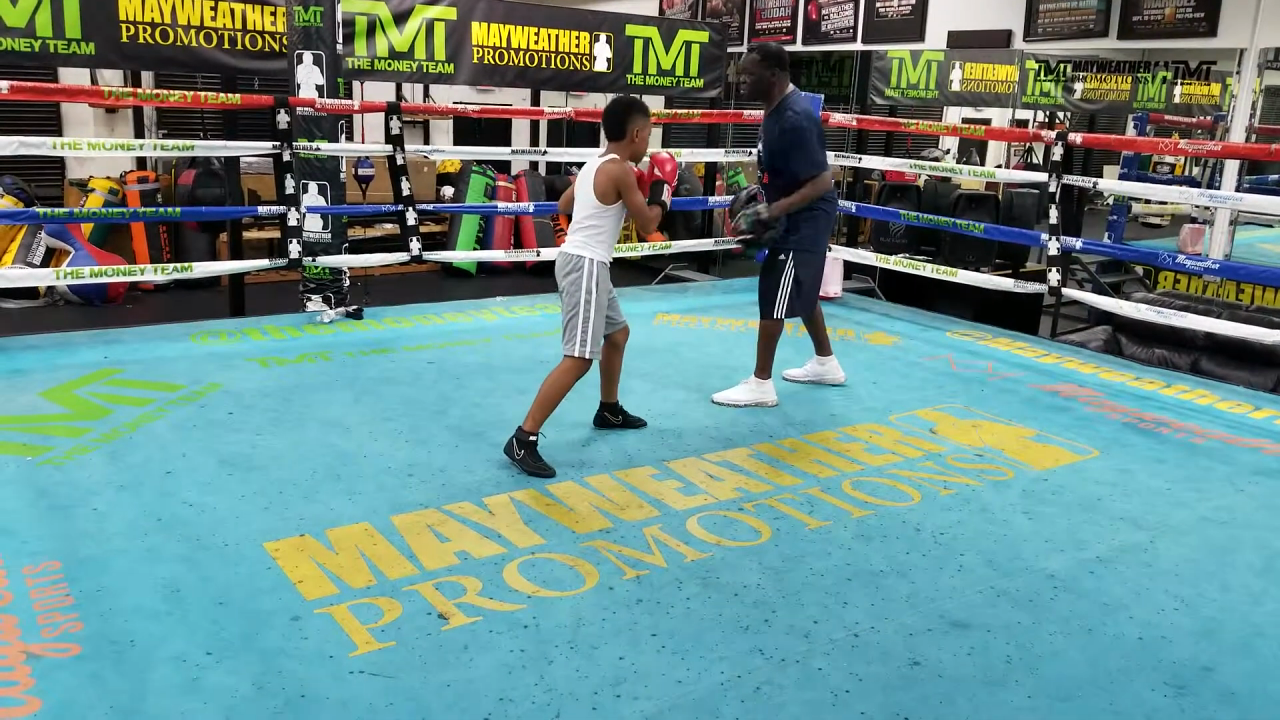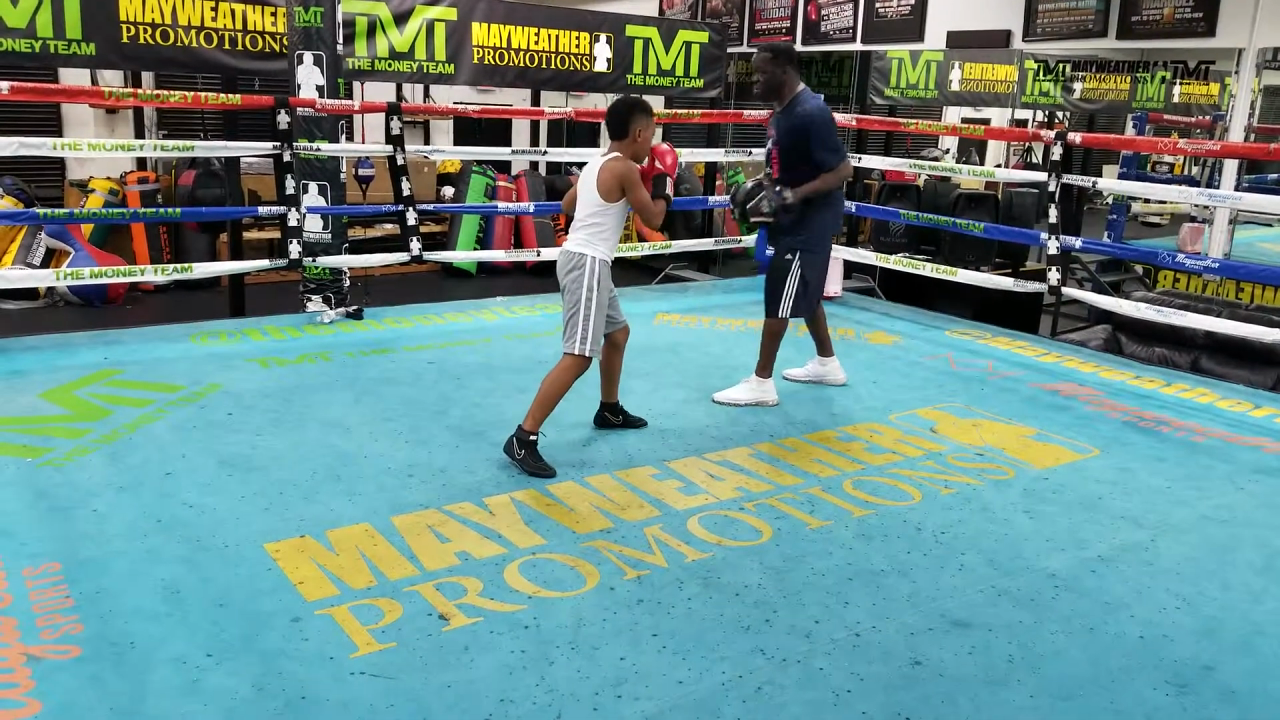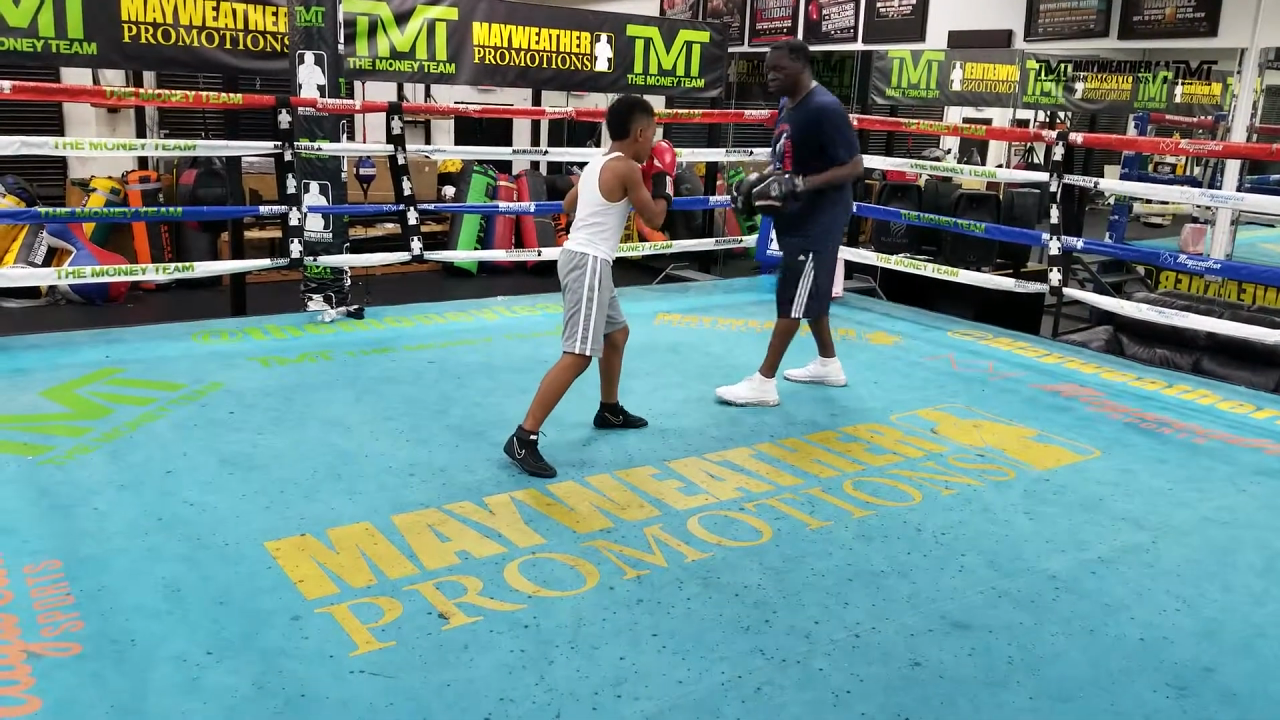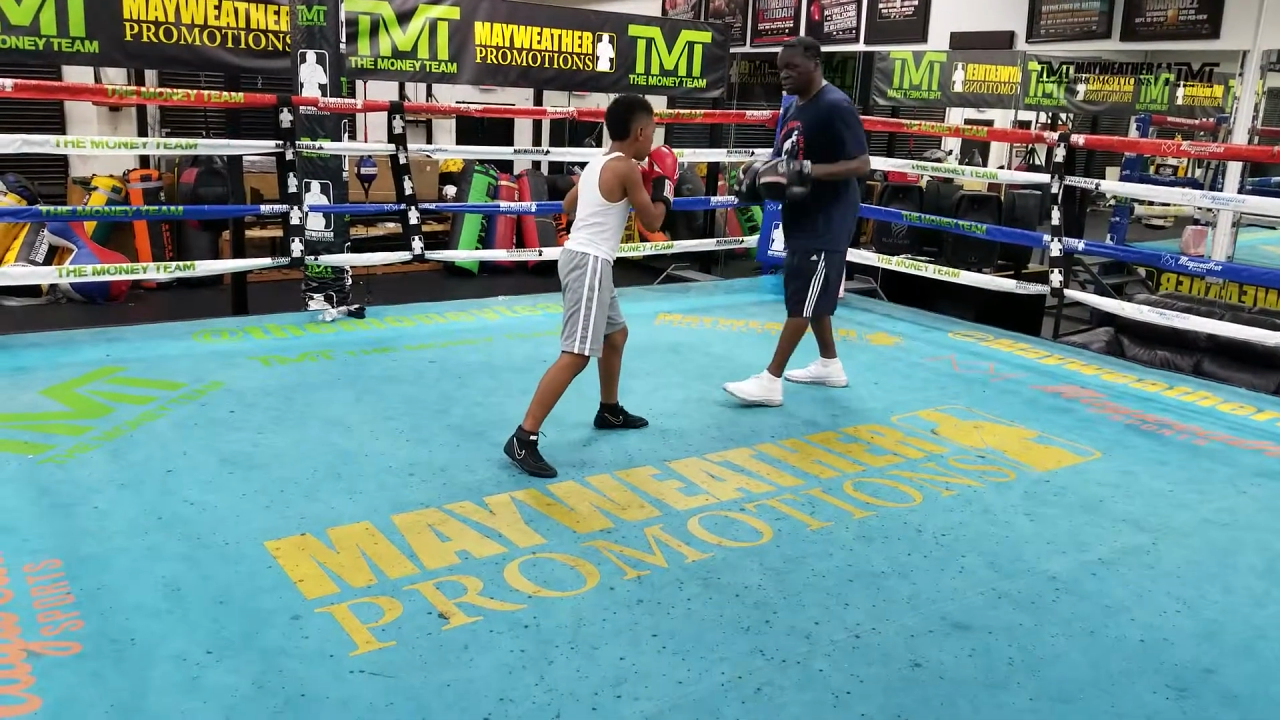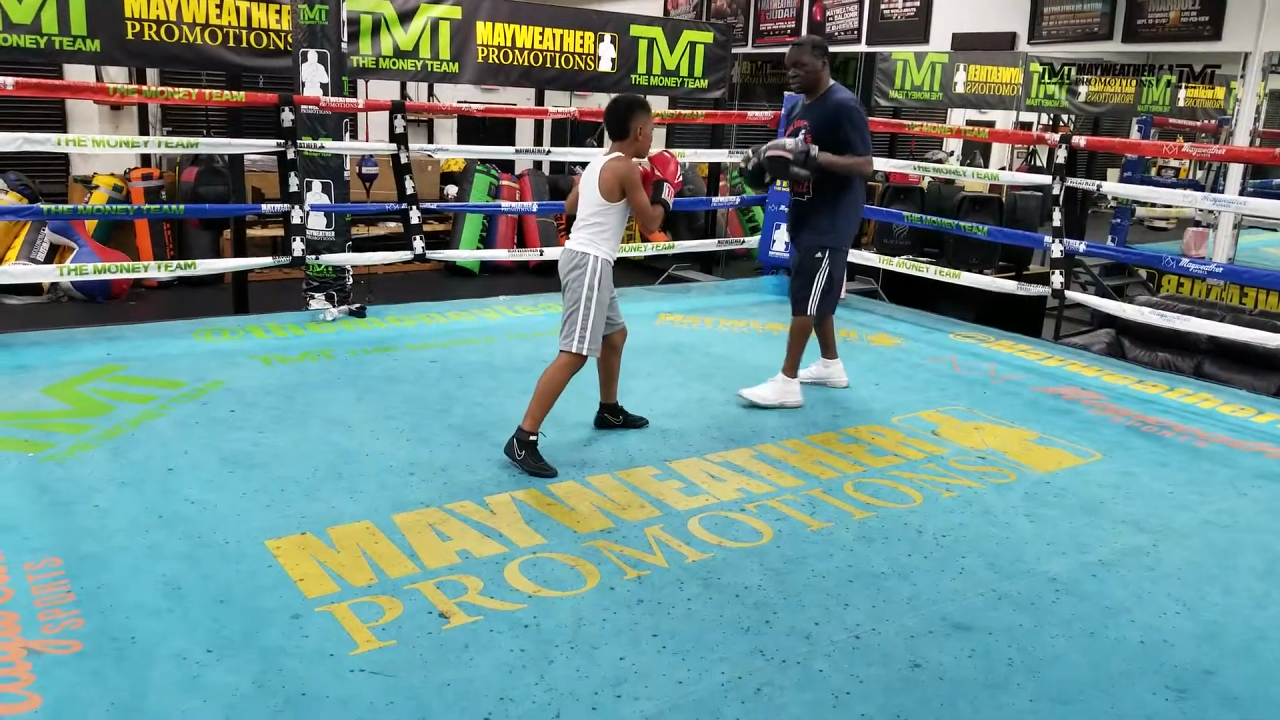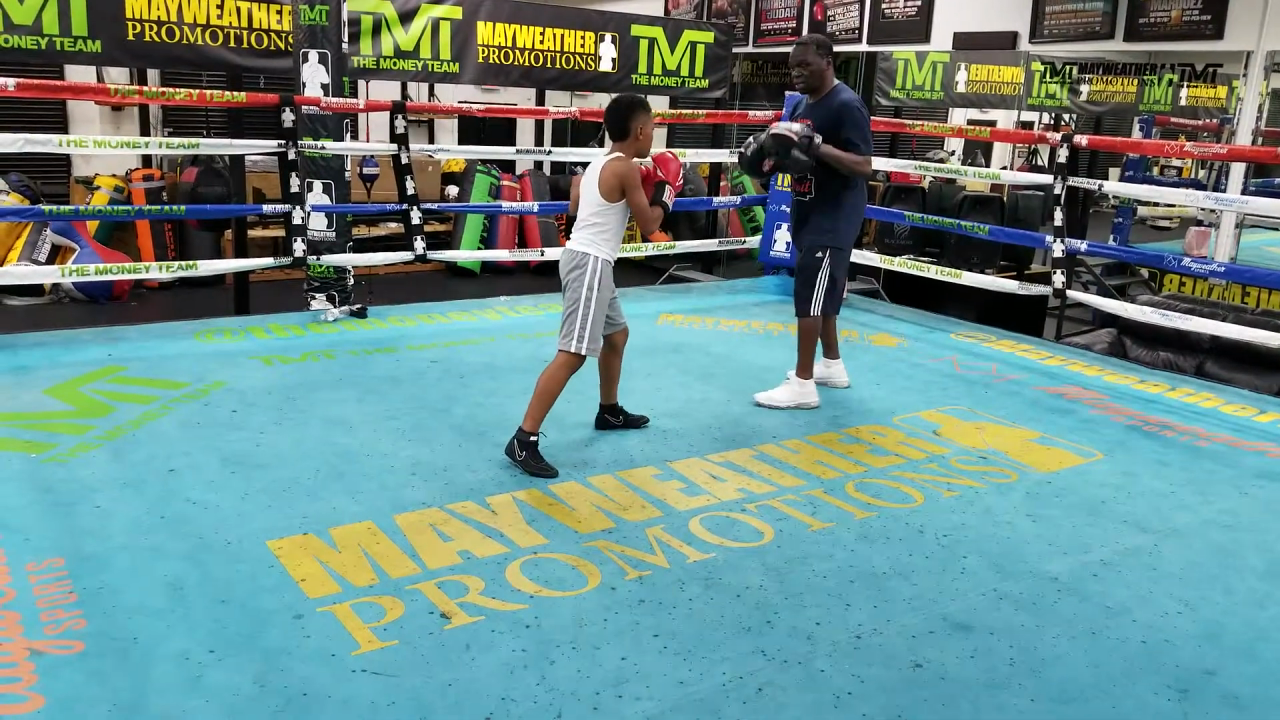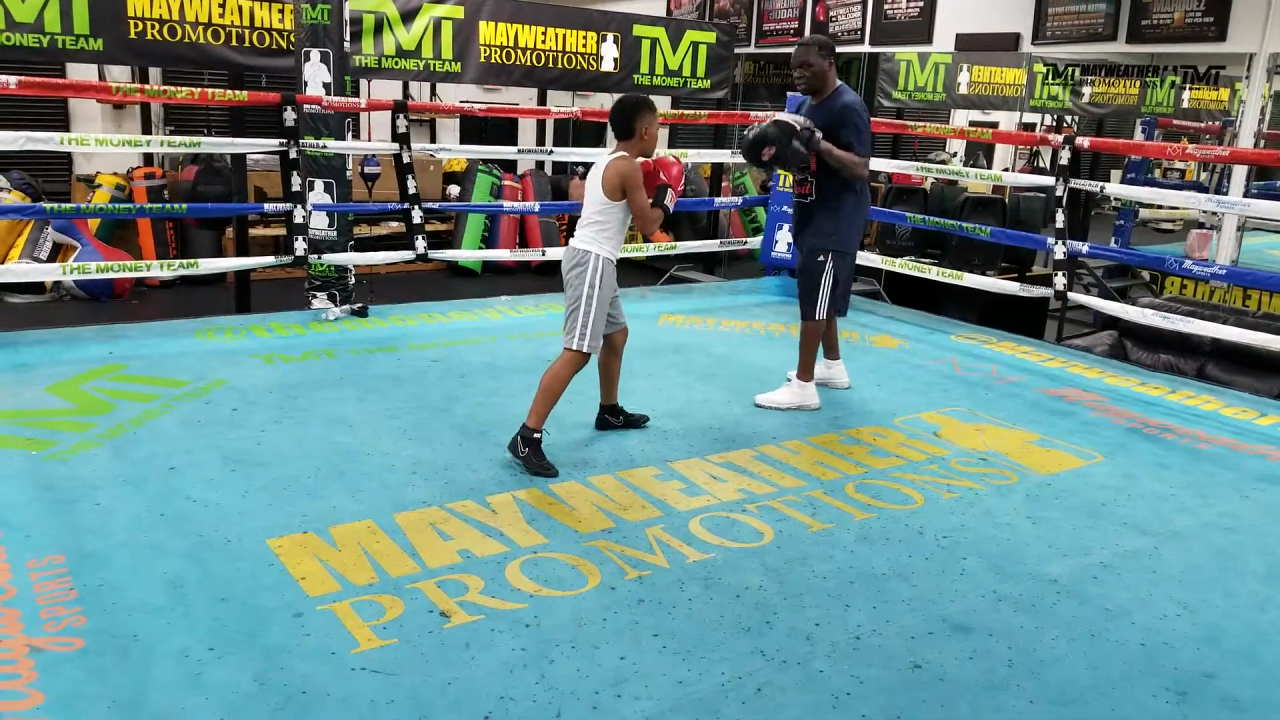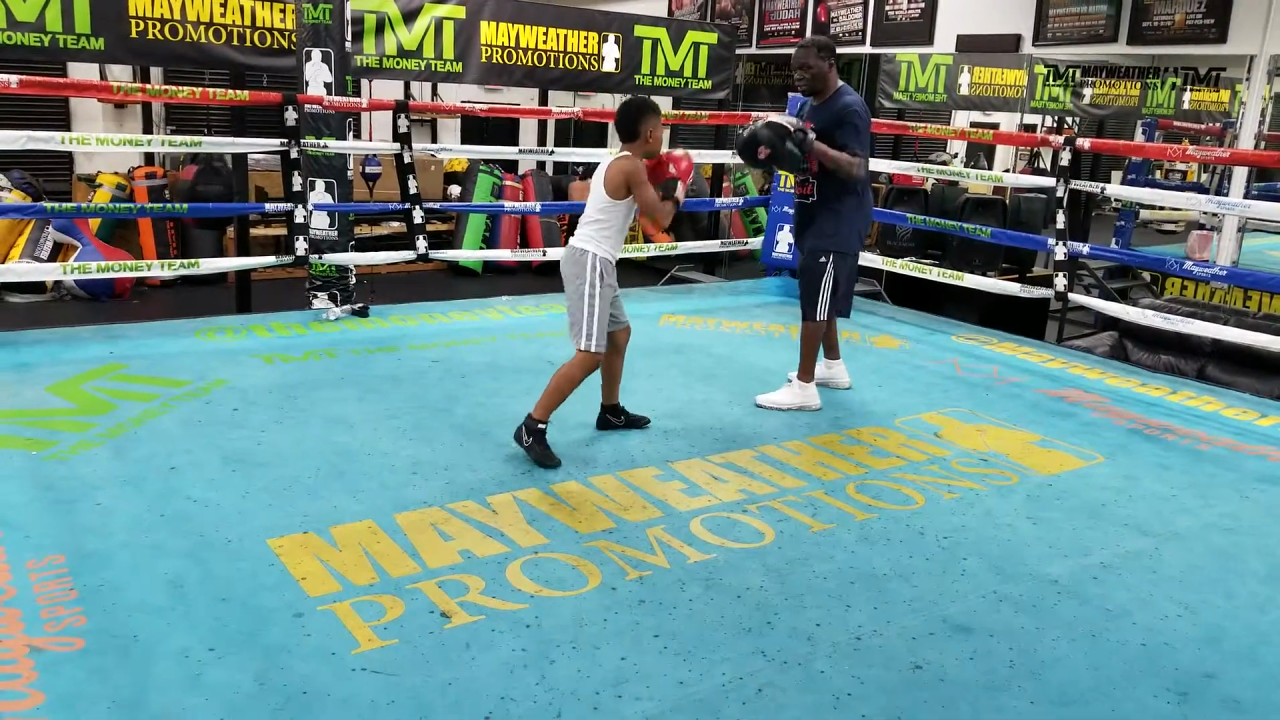
dt=0.1s
person 1, frame 1
left shoulder: (593, 165)
right shoulder: (620, 170)
left elbow: (563, 206)
right elbow: (647, 227)
right wrist: (662, 187)
left hip: (586, 263)
right hip: (586, 265)
left knee: (618, 334)
right knee: (579, 358)
left ankle: (609, 410)
right ankle: (523, 440)
person 1, frame 2
left shoulder: (596, 165)
right shoulder: (625, 168)
left elbow: (566, 205)
right elbow: (653, 219)
right wrist: (664, 179)
left hip: (585, 260)
right hip: (588, 263)
left knee: (618, 334)
right knee: (578, 356)
left ankle: (610, 410)
right ankle: (523, 439)
person 1, frame 3
left shoulder: (597, 165)
right shoulder: (626, 168)
left elbow: (568, 205)
right elbow: (655, 219)
right wrist: (664, 178)
left hip: (586, 259)
right hip: (589, 263)
left knee: (617, 334)
right knee: (578, 355)
left ankle: (609, 410)
right ankle: (523, 439)
person 1, frame 4
left shoulder: (597, 164)
right shoulder: (625, 168)
left elbow: (568, 206)
right elbow: (652, 223)
right wrist: (664, 181)
left hip: (585, 259)
right hip: (590, 263)
left knee: (616, 335)
right knee: (576, 355)
left ankle: (609, 411)
right ankle: (523, 440)
person 1, frame 5
left shoulder: (598, 165)
right shoulder: (625, 168)
left elbow: (570, 207)
right elbow: (650, 224)
right wrist: (665, 185)
left hip: (586, 259)
right hip: (590, 263)
left knee: (615, 336)
right knee: (574, 355)
left ankle: (609, 411)
right ankle: (523, 440)
person 1, frame 6
left shoulder: (600, 164)
right shoulder: (626, 168)
left elbow: (573, 205)
right elbow: (648, 226)
right wrist: (666, 186)
left hip: (590, 261)
right hip: (590, 263)
left knee: (617, 335)
right knee: (572, 354)
left ankle: (610, 412)
right ankle: (524, 441)
person 1, frame 7
left shoulder: (607, 163)
right shoulder: (629, 168)
right elbow: (648, 226)
right wrist: (668, 189)
left hip: (594, 260)
right hip: (592, 261)
left knee: (616, 335)
right knee: (577, 353)
left ankle: (610, 412)
right ankle: (527, 438)
person 1, frame 8
left shoulder: (614, 165)
right shoulder: (631, 168)
right elbow: (661, 219)
left wrist: (660, 178)
right wrist: (677, 184)
left hip: (598, 263)
right hip: (589, 263)
left knee: (620, 335)
right knee: (590, 354)
left ankle: (610, 411)
right ankle: (532, 428)
person 2, frame 1
left shoulder: (794, 119)
right shoulder: (778, 107)
left elbow: (820, 183)
left wrist: (769, 212)
right wrist: (761, 202)
left hip: (805, 218)
right hip: (799, 218)
left knee: (774, 295)
right knee: (800, 290)
left ankle: (761, 384)
right ankle: (825, 362)
person 2, frame 2
left shoulder: (810, 113)
right shoulder: (782, 109)
left elbow: (842, 171)
left wrist: (792, 197)
left hip: (812, 218)
right hip: (797, 217)
left knee: (780, 297)
right knee: (804, 291)
left ankle: (761, 383)
right ankle: (827, 363)
person 2, frame 3
left shoulder: (824, 109)
right shoulder: (789, 107)
left elbow: (854, 166)
left wrist: (802, 185)
right wrist: (765, 178)
left hip: (820, 216)
right hip: (802, 215)
left knee: (792, 297)
right knee: (809, 291)
left ankle: (764, 382)
right ankle: (828, 364)
person 2, frame 4
left shoulder: (836, 106)
right shoulder: (795, 107)
left elbow: (860, 165)
left wrist: (807, 171)
right wrist: (767, 170)
left hip: (828, 217)
right hip: (802, 214)
left knee: (801, 297)
right knee: (812, 293)
left ankle: (771, 380)
right ankle: (829, 365)
person 2, frame 5
left shoulder: (843, 105)
right shoulder: (799, 106)
left elbow: (864, 166)
left wrist: (813, 156)
right wrist: (769, 160)
left hip: (833, 215)
right hip: (807, 213)
left knee: (806, 295)
right knee: (816, 292)
left ankle: (787, 382)
right ankle: (830, 365)
person 2, frame 6
left shoulder: (847, 104)
right shoulder: (802, 105)
left elbow: (864, 167)
left wrist: (816, 145)
right wrist: (774, 156)
left hip: (835, 214)
right hip: (809, 211)
left knee: (810, 296)
right knee: (819, 293)
left ankle: (803, 384)
right ankle: (832, 365)
person 2, frame 7
left shoulder: (848, 106)
right shoulder: (805, 105)
left elbow: (860, 169)
left wrist: (816, 140)
right wrist: (772, 151)
left hip: (838, 216)
right hip: (812, 213)
left knee: (815, 297)
right knee: (820, 294)
left ankle: (803, 386)
right ankle: (832, 366)
person 2, frame 8
left shoulder: (849, 107)
right shoulder: (808, 105)
left elbow: (855, 169)
left wrist: (809, 139)
left hip: (841, 216)
right hip: (814, 214)
left knee: (815, 297)
right knee: (822, 295)
left ankle: (804, 387)
right ankle: (832, 366)
